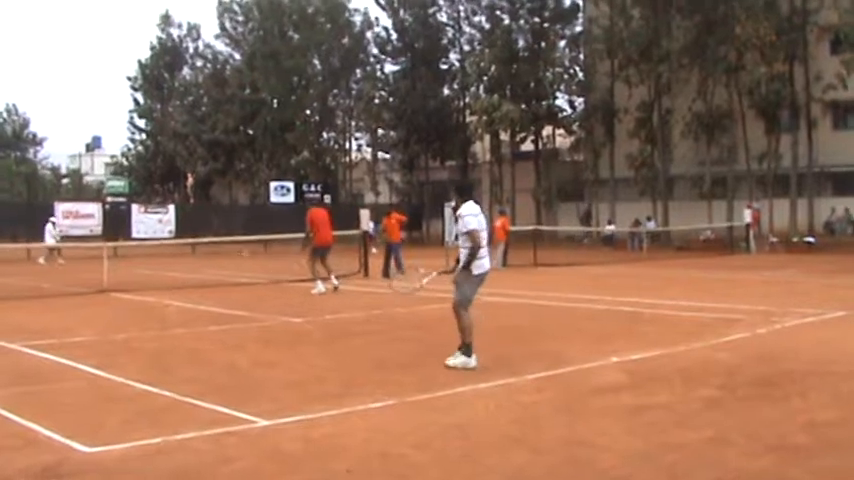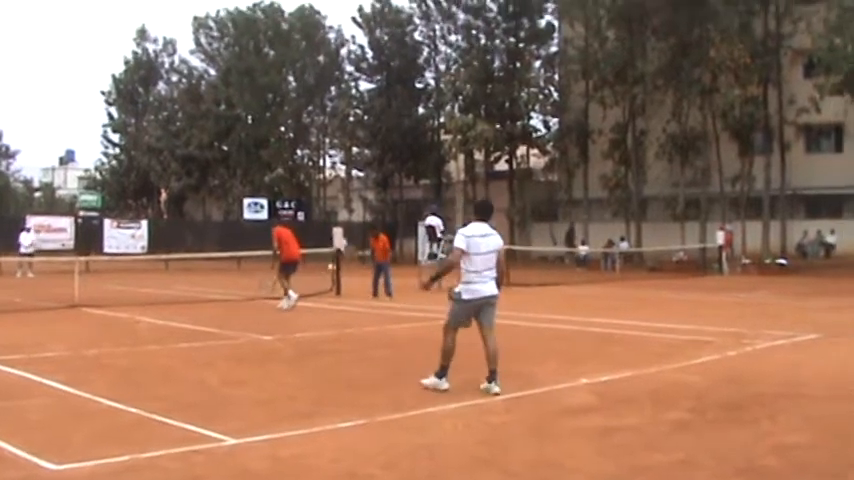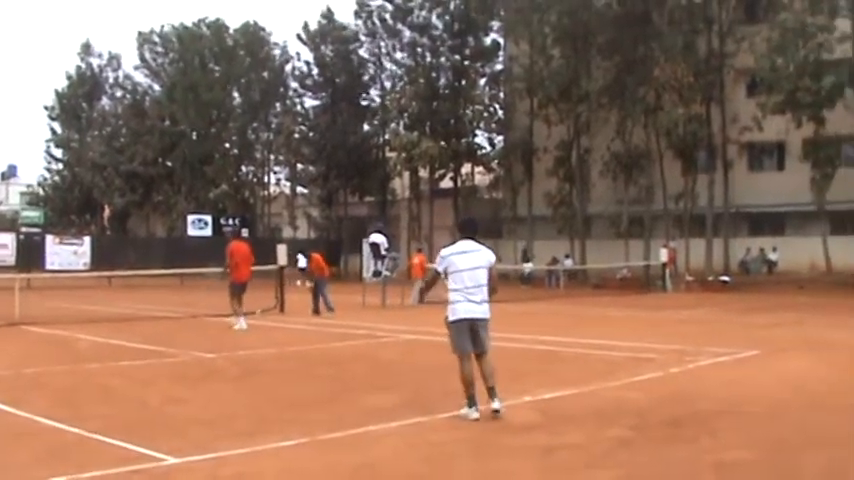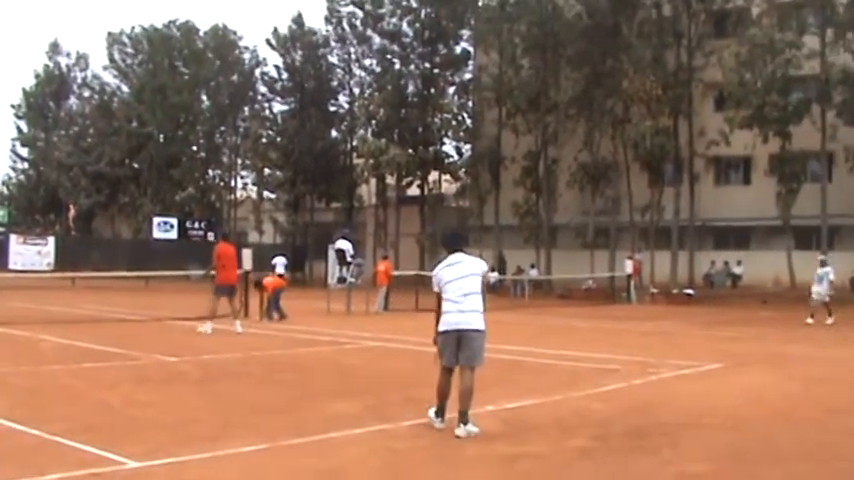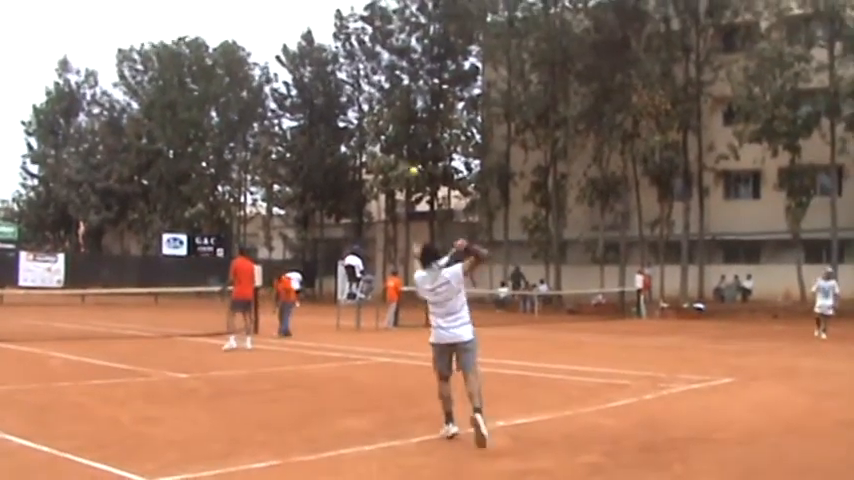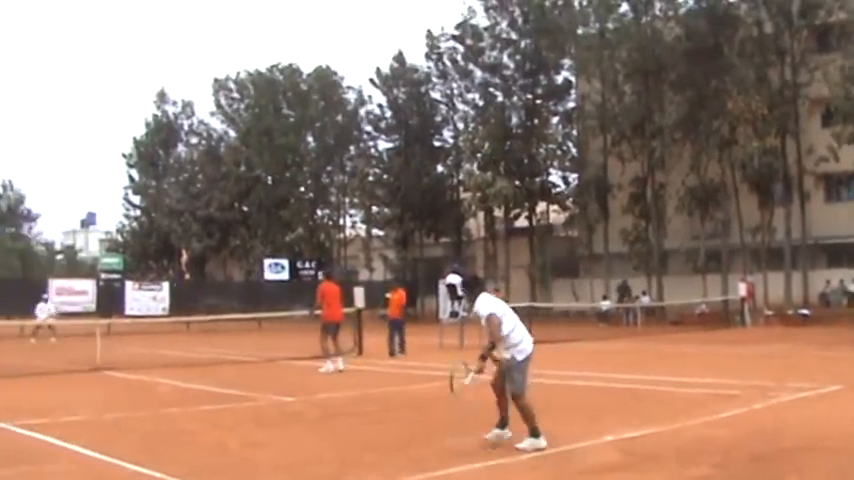
dt=0.7s
person 1, frame 1
left shoulder: (466, 214)
right shoulder: (475, 210)
left elbow: (477, 244)
left wrist: (463, 269)
right wrist: (458, 264)
left hip: (474, 268)
right hip: (480, 266)
left knee: (459, 308)
right knee: (462, 307)
left ankle: (467, 355)
right ankle: (467, 351)
person 1, frame 2
left shoulder: (464, 233)
right shoulder: (496, 237)
left elbow: (452, 261)
right elbow: (501, 269)
left wrist: (432, 280)
right wrist: (496, 289)
left hip: (468, 293)
right hip: (489, 292)
left knee: (450, 330)
right knee: (488, 334)
left ankle: (441, 377)
right ankle: (492, 381)
person 1, frame 3
left shoulder: (446, 254)
right shoulder: (487, 254)
left elbow: (431, 281)
right elbow: (493, 288)
left wrist: (424, 290)
left hip: (458, 313)
right hip: (481, 312)
left knee: (464, 359)
right knee: (482, 355)
left ankle: (472, 406)
right ankle: (493, 398)
person 1, frame 4
left shoulder: (439, 270)
right shoulder: (479, 264)
right elbow: (481, 297)
left wrist: (437, 332)
left hip: (448, 324)
right hip: (473, 323)
left knee: (446, 370)
right knee: (467, 372)
left ankle: (439, 416)
right ankle: (463, 423)
person 1, frame 5
left shoulder: (420, 279)
right shoulder: (453, 274)
left elbow: (423, 267)
right elbow: (481, 256)
left wrist: (421, 256)
right wrist: (468, 246)
left hip: (441, 338)
right hip: (464, 335)
left knee: (444, 380)
right knee: (471, 378)
left ankle: (450, 424)
right ankle: (477, 414)
person 1, frame 6
left shoulder: (482, 305)
right shoulder: (487, 301)
left elbow: (496, 326)
right elbow: (495, 334)
left wrist: (485, 355)
right wrist: (486, 359)
left hip: (517, 351)
right hip: (516, 348)
left knee: (517, 396)
right knee: (497, 385)
left ankle: (536, 437)
right ankle: (502, 427)
